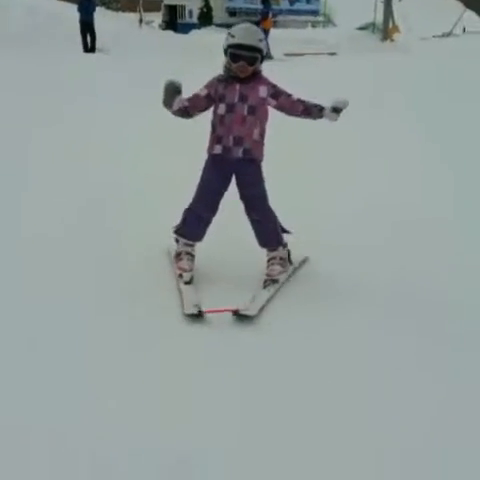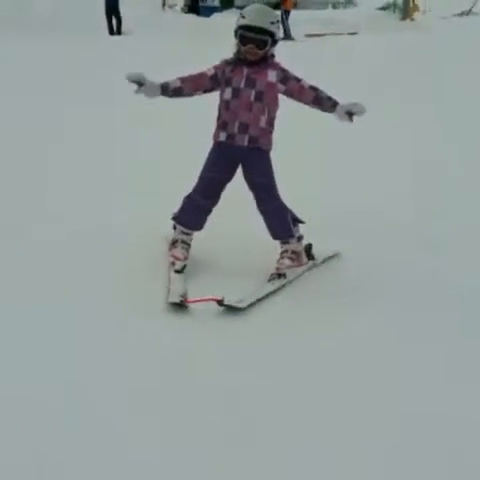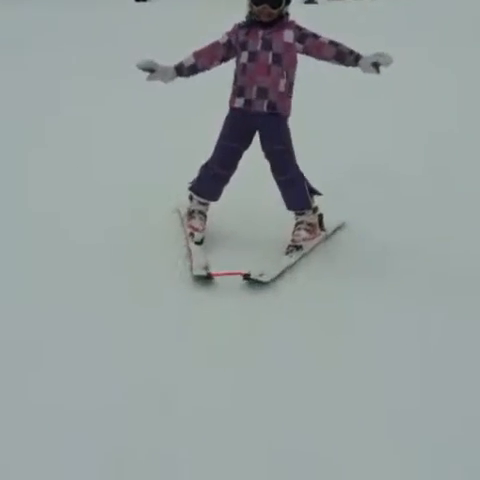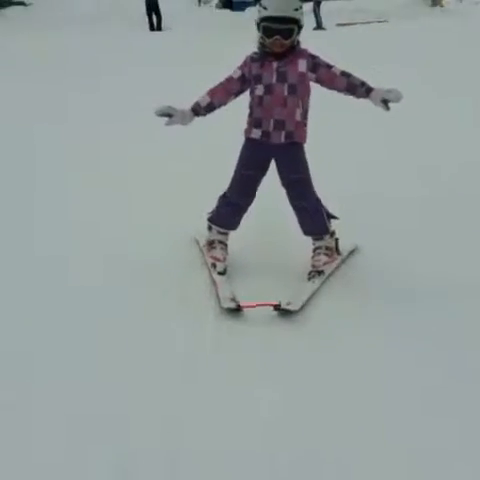
dt=0.4s
person 1, frame 1
left shoulder: (265, 88)
right shoulder: (217, 85)
left elbow: (293, 104)
right elbow: (191, 108)
left wrist: (325, 111)
right wrist: (174, 101)
left hip: (250, 158)
right hip: (219, 155)
left knee: (258, 207)
right knee: (203, 204)
left ankle: (277, 253)
right ankle: (184, 248)
person 1, frame 2
left shoulder: (276, 73)
right shoulder: (227, 68)
left elbow: (305, 91)
right elbow: (196, 83)
left wrist: (337, 107)
right wrist: (157, 88)
left hip: (257, 147)
right hip: (224, 143)
left knee: (268, 198)
right knee: (204, 192)
left ankle: (293, 244)
right ankle: (181, 236)
person 1, frame 3
left shoulder: (292, 33)
right shoulder: (240, 32)
left elbow: (326, 47)
right elbow: (210, 54)
left wrist: (361, 61)
right wrist: (173, 71)
left hip: (274, 114)
right hip: (240, 110)
left knee: (285, 168)
right knee: (220, 162)
left ankle: (308, 216)
right ankle: (197, 206)
person 1, frame 4
left shoulder: (305, 61)
right shoulder: (253, 63)
left elbow: (337, 77)
right elbow: (225, 89)
left wrist: (372, 93)
right wrist: (191, 112)
left hip: (290, 141)
right hip: (256, 139)
left knee: (302, 193)
right knee: (239, 191)
left ankle: (325, 241)
right ankle: (216, 236)
